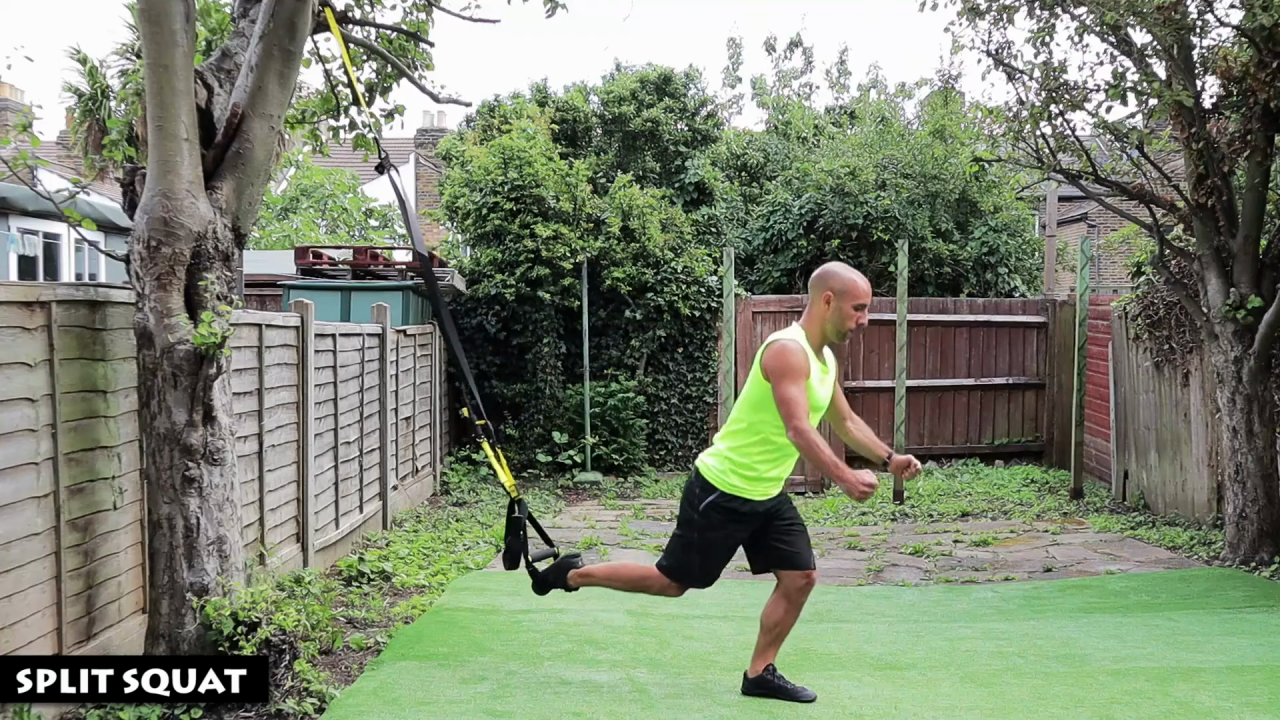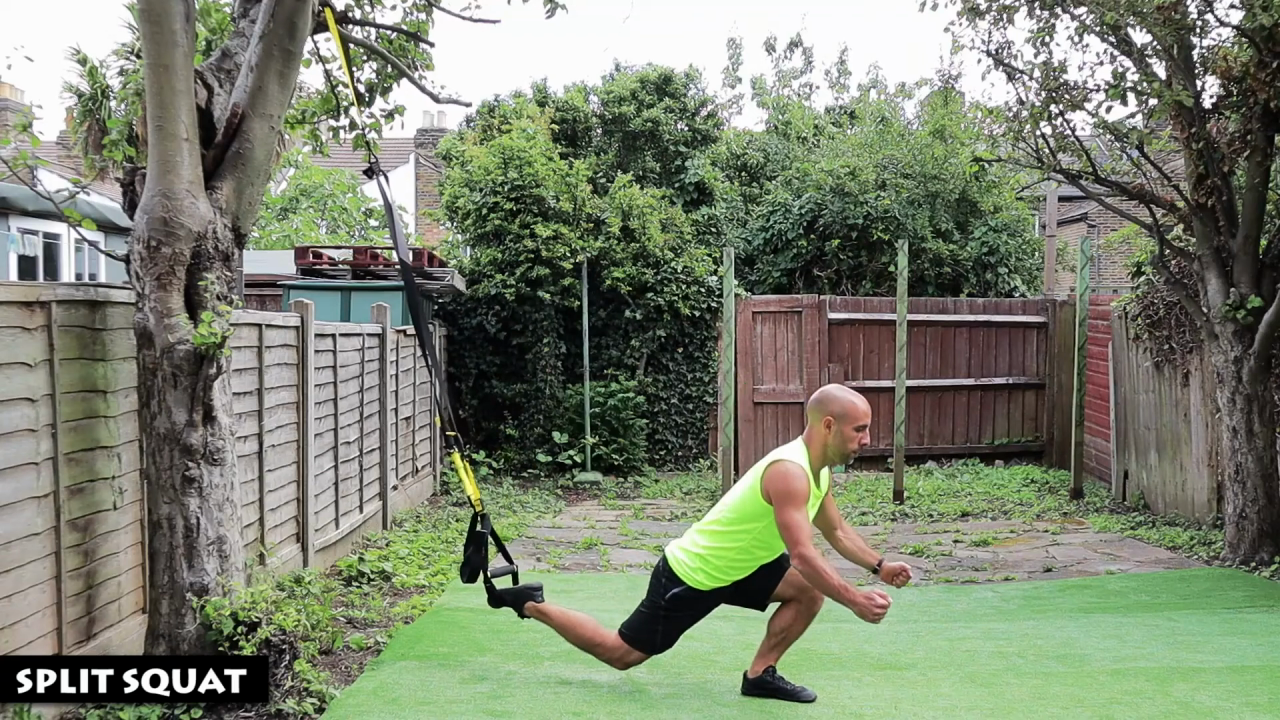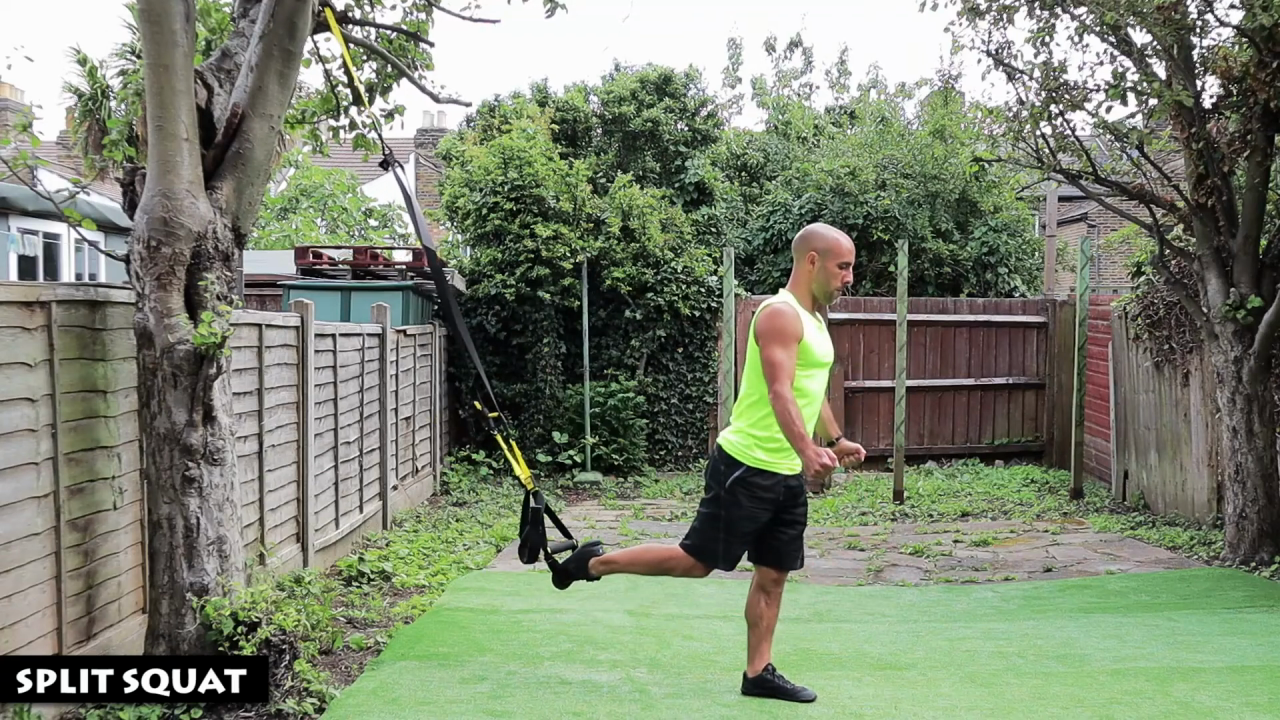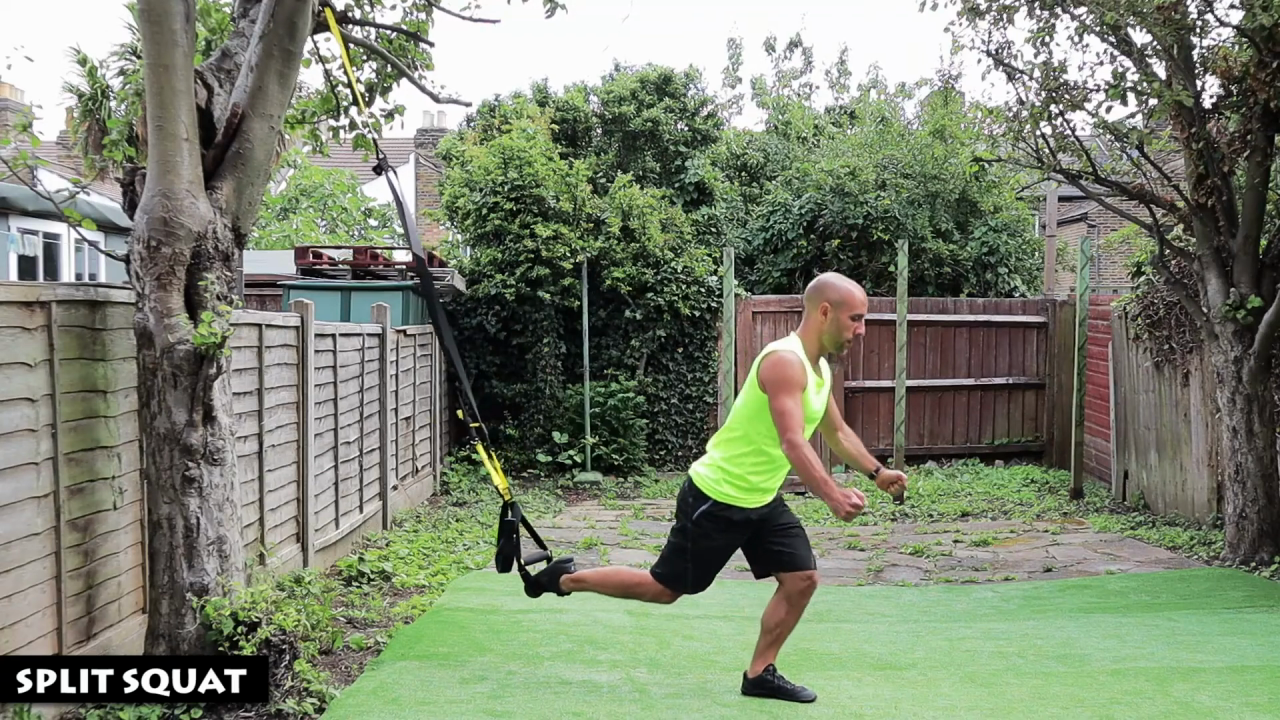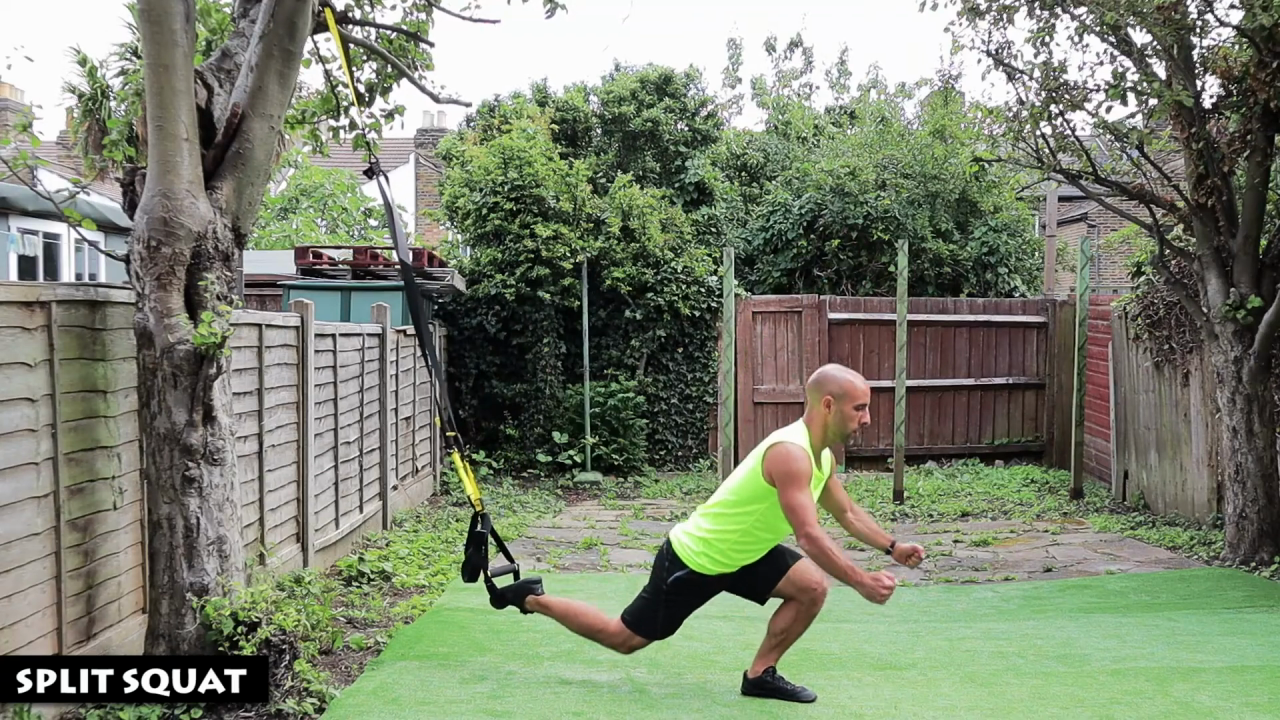
dt=1s
person 1, frame 1
left shoulder: (825, 358)
right shoulder: (787, 350)
left elbow: (846, 421)
right elbow: (797, 430)
left wrist: (889, 458)
right wrist: (844, 478)
left hip: (766, 493)
right hip: (723, 491)
left knee: (800, 578)
right knee: (670, 581)
left ankle: (760, 673)
right ankle: (572, 574)
person 1, frame 2
left shoulder: (817, 470)
right shoulder: (789, 472)
left elbow: (837, 531)
right elbow: (803, 556)
left wrist: (880, 566)
right wrist: (856, 601)
left hip: (728, 568)
right hip: (691, 576)
left knee: (810, 591)
right knee: (621, 653)
left ankle: (760, 674)
right ankle: (532, 604)
person 1, frame 3
left shoulder: (813, 319)
right shoulder: (781, 314)
right elbow: (780, 394)
left wrist: (836, 440)
right wrist: (808, 450)
left hip: (786, 474)
right hip: (747, 467)
left knee: (773, 576)
right knee: (694, 562)
left ankle: (759, 673)
right ankle: (594, 563)
person 1, frame 4
left shoulder: (819, 368)
right shoulder: (784, 361)
left elbow: (838, 432)
right elbow: (792, 442)
left wrist: (877, 471)
right wrist: (832, 494)
left hip: (761, 499)
right hip: (717, 497)
left knee: (802, 579)
right knee: (663, 588)
left ankle: (760, 673)
right ankle: (565, 578)
person 1, frame 5
left shoulder: (820, 454)
right shoulder: (791, 453)
left elbow: (847, 512)
right elbow: (810, 537)
left wrist: (892, 547)
right wrist: (864, 583)
left hip: (735, 556)
right hip: (695, 560)
left knee: (811, 589)
right knee: (624, 637)
left ankle: (760, 674)
right ankle: (532, 597)
